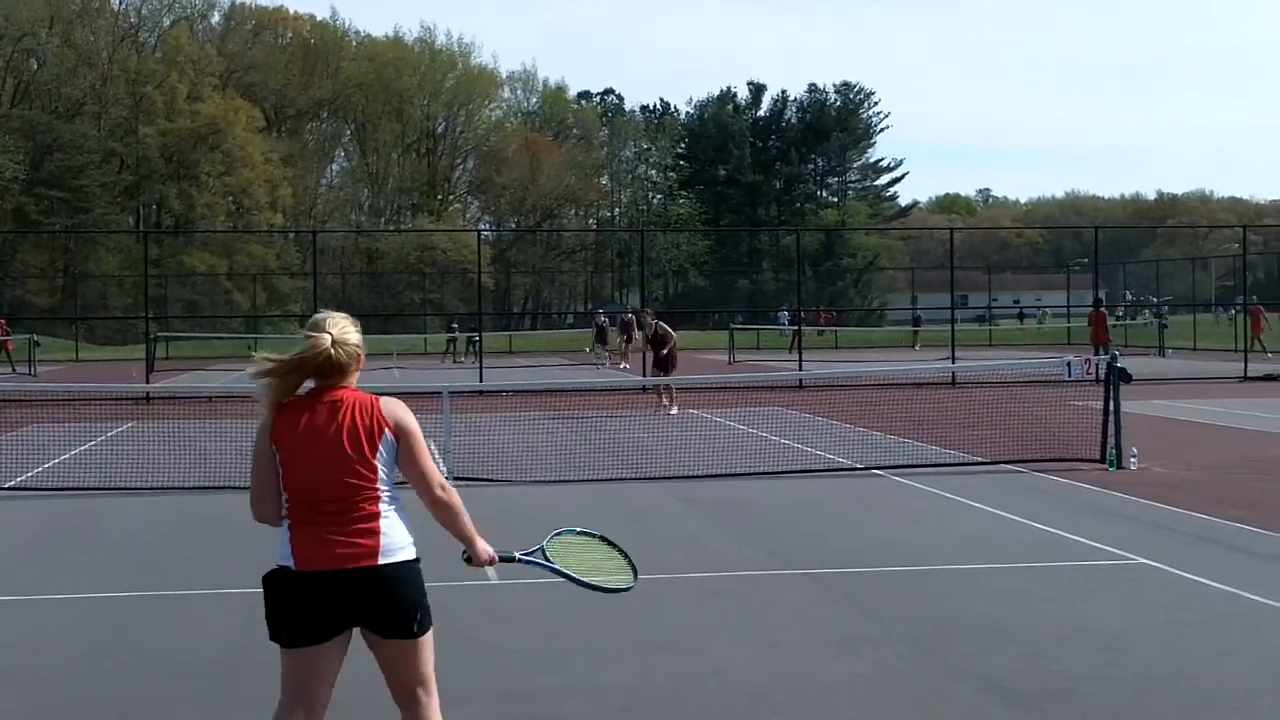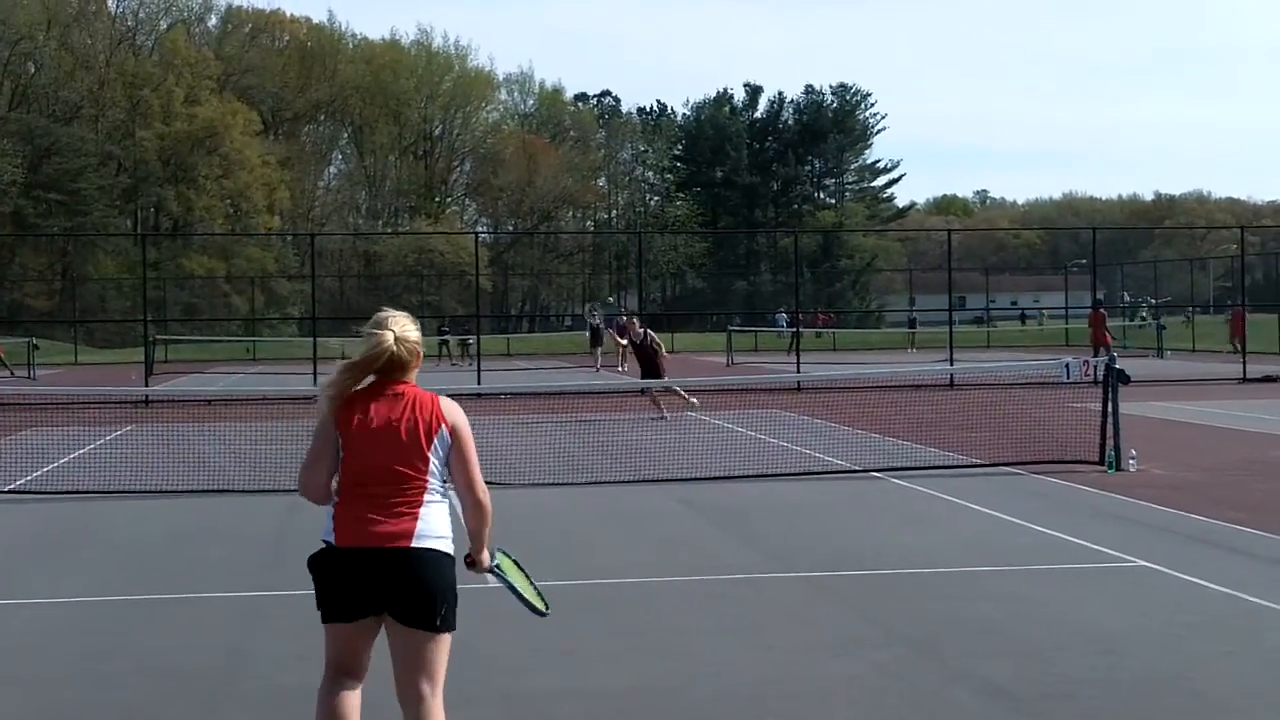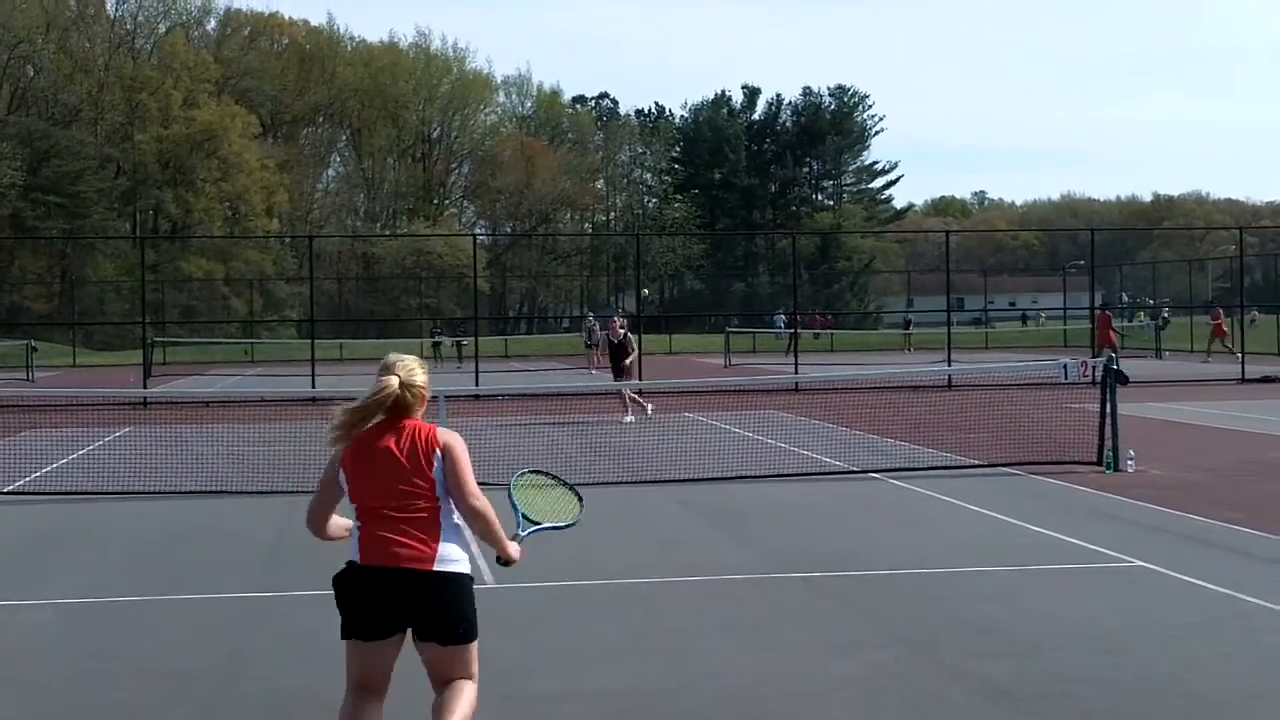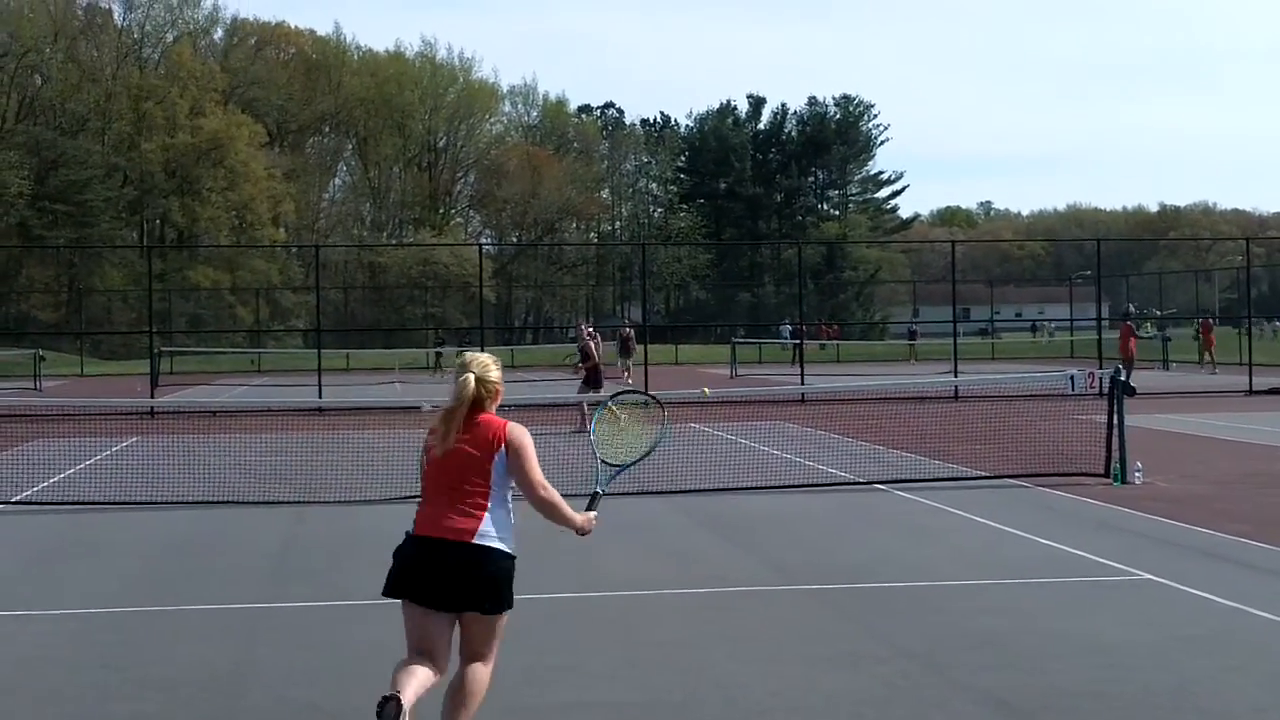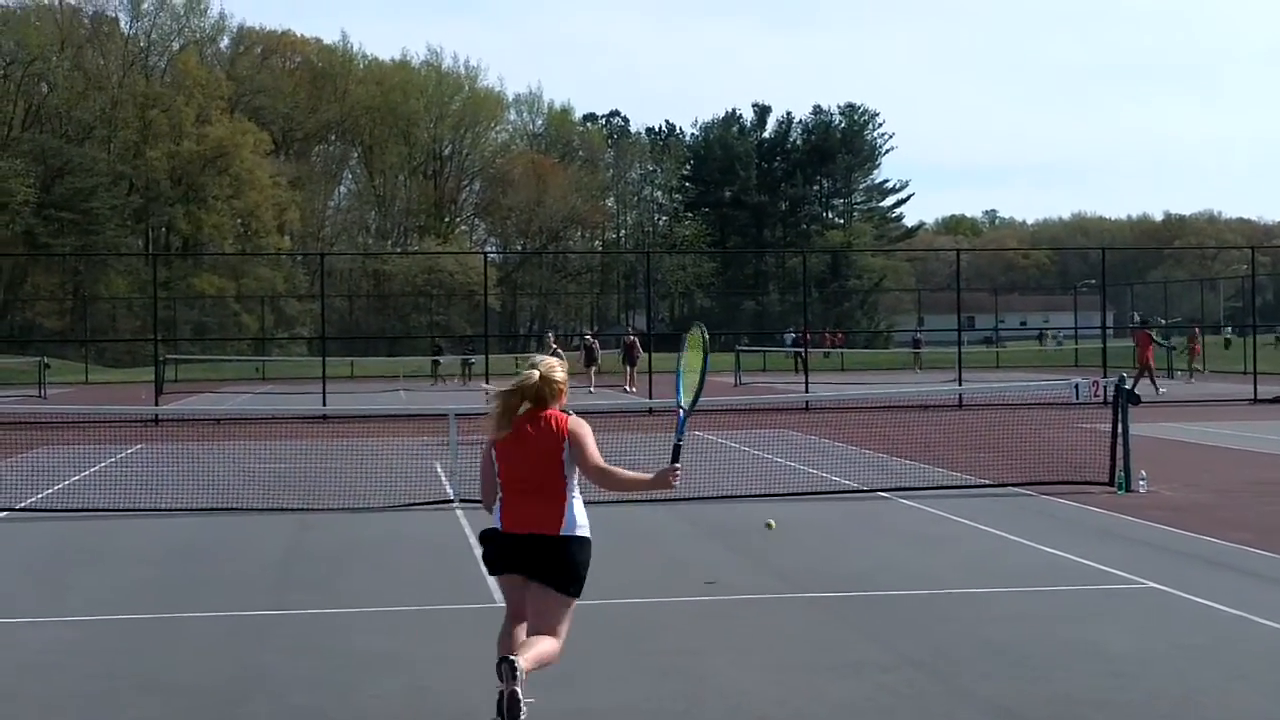
dt=0.3s
person 1, frame 1
left shoulder: (276, 422)
right shoulder: (390, 412)
left elbow: (265, 510)
right elbow: (437, 493)
right wrist: (474, 542)
left hip: (307, 578)
right hip: (386, 568)
person 1, frame 2
left shoulder: (342, 410)
right shoulder: (446, 412)
left elbow: (310, 485)
right elbow: (476, 496)
right wrist: (480, 547)
left hip: (351, 557)
right hip: (421, 558)
left knee: (343, 675)
person 1, frame 3
left shoulder: (350, 449)
right shoulder: (444, 440)
left elbow: (318, 523)
right elbow: (471, 505)
right wrist: (505, 546)
left hip: (372, 578)
right hip: (439, 577)
right knee: (459, 681)
person 1, frame 4
left shoulder: (436, 436)
right shoulder: (510, 434)
right elbow: (538, 493)
right wrist: (576, 521)
left hip: (423, 549)
right hip: (483, 555)
left knee: (421, 662)
right knee: (478, 658)
person 1, frame 5
left shoulder: (499, 430)
right shoulder: (572, 426)
left elbow: (489, 494)
right elbow: (599, 474)
right wrist: (655, 479)
left hip: (508, 538)
right hip: (561, 540)
left knee: (518, 616)
right knee: (548, 637)
right ankle: (515, 665)
